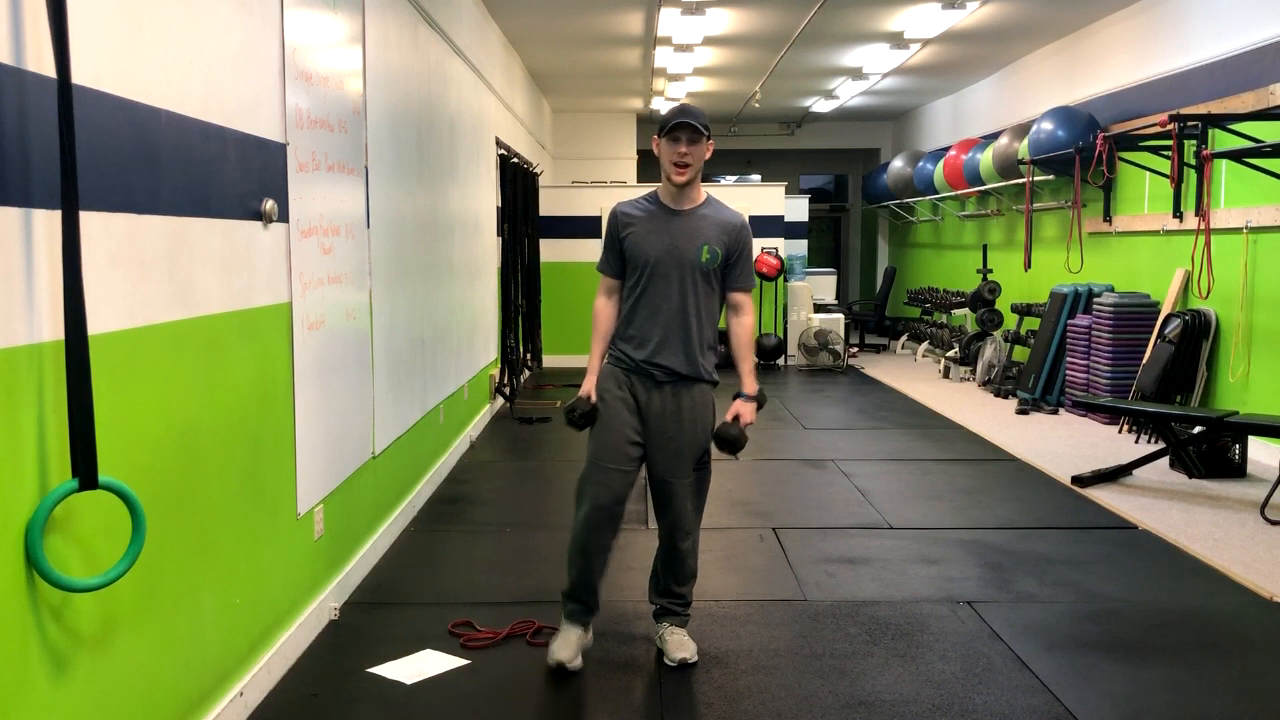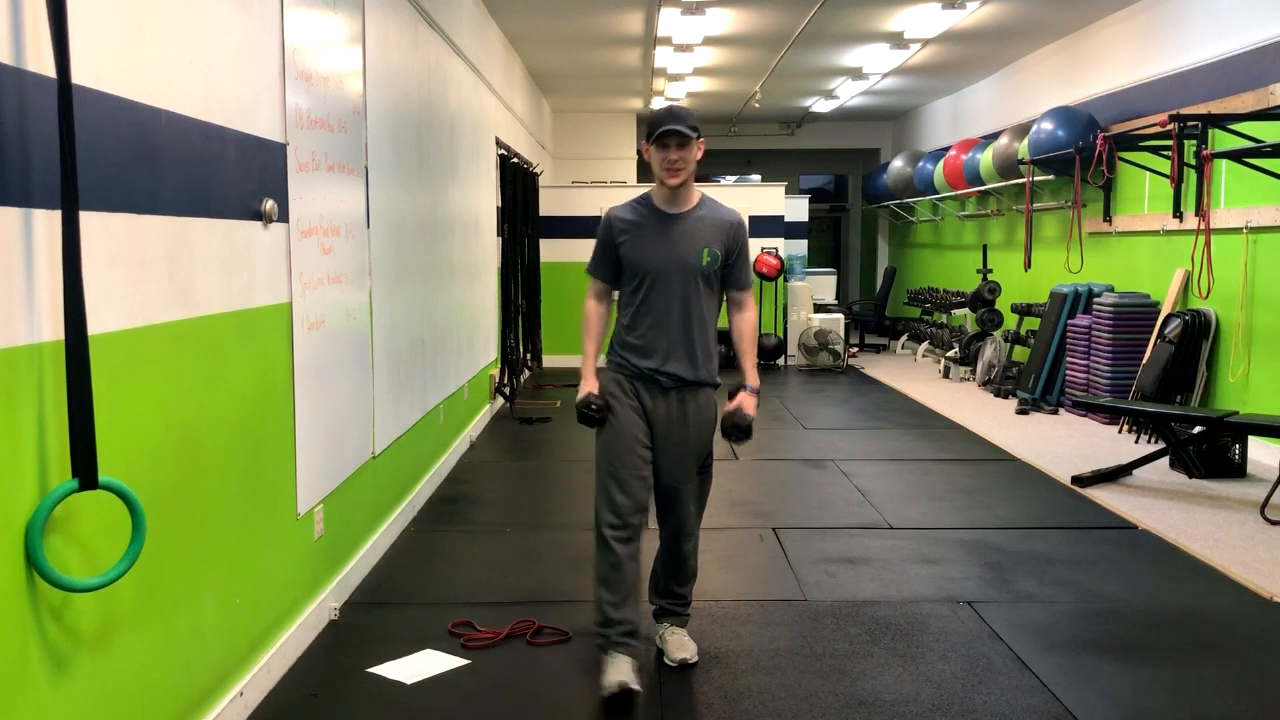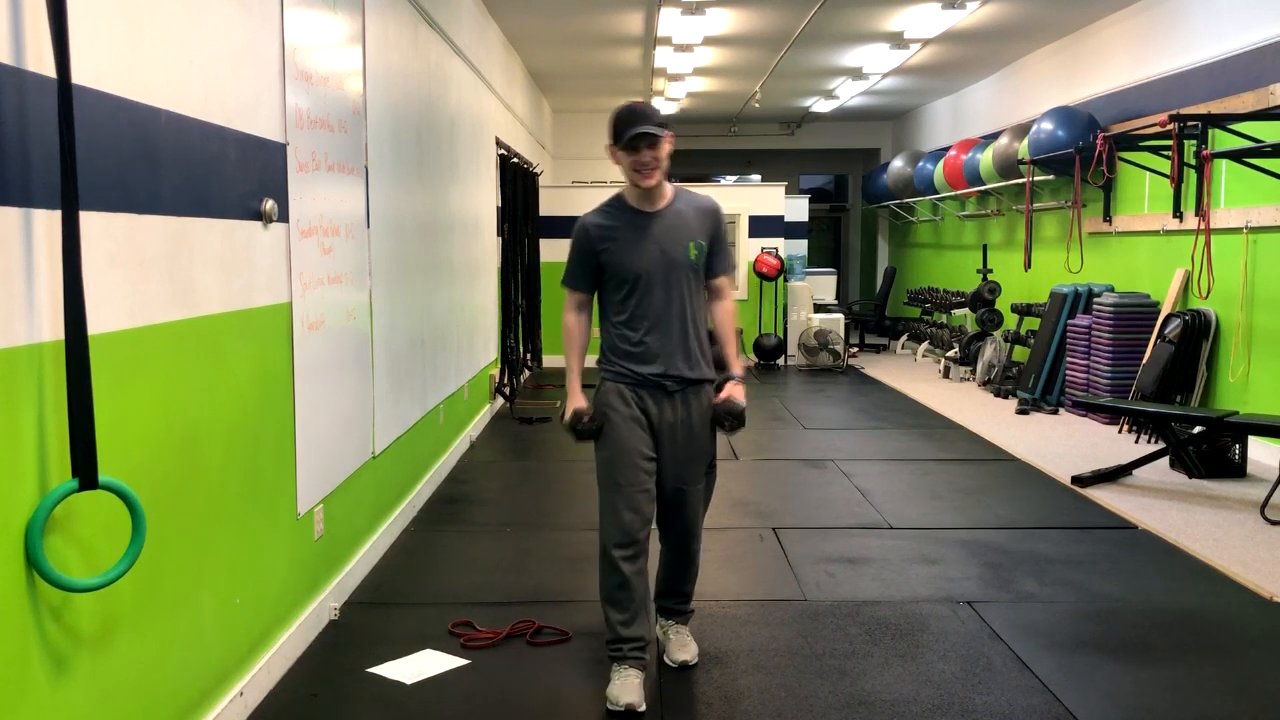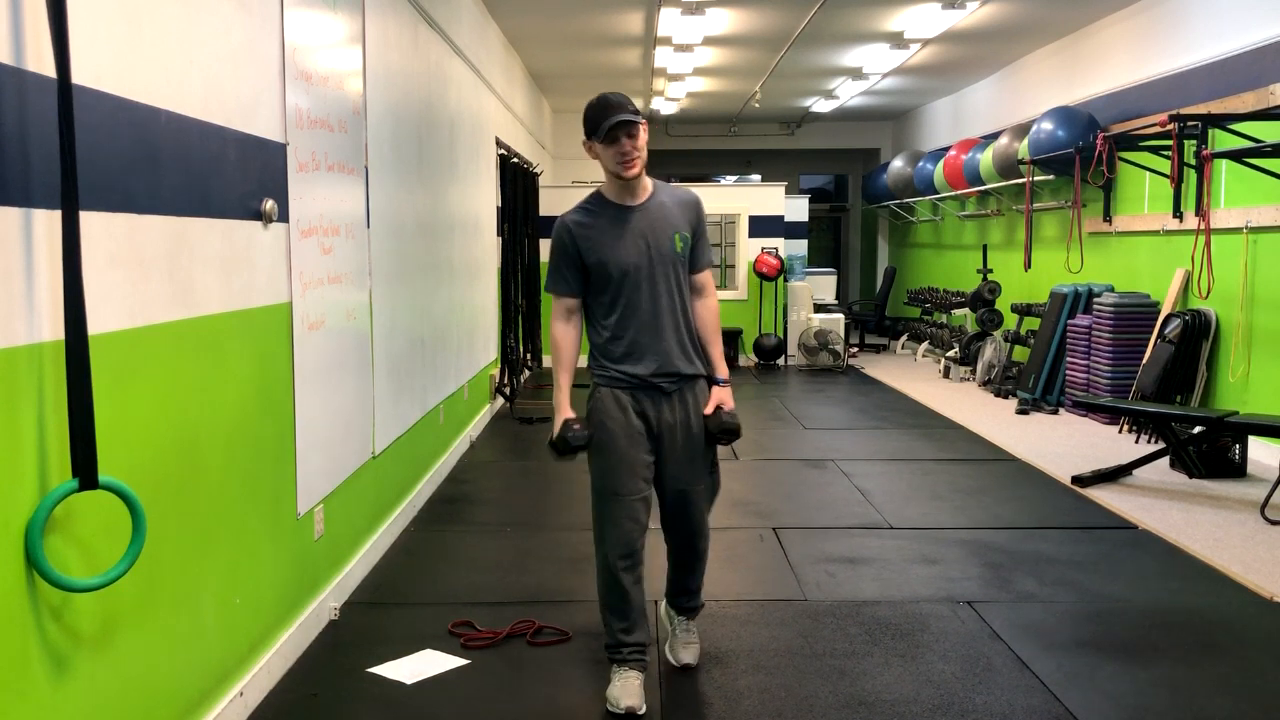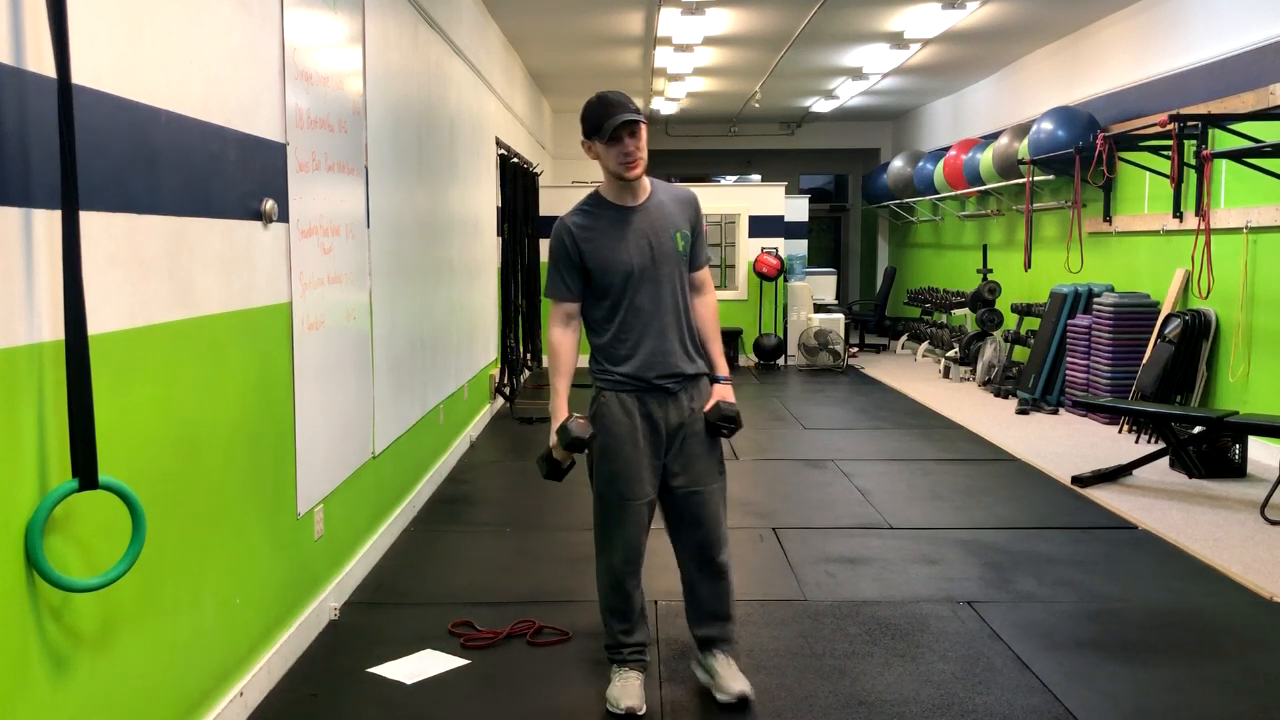
dt=0.3s
person 1, frame 1
left shoulder: (730, 227)
right shoulder: (626, 217)
left elbow: (740, 311)
right elbow: (608, 297)
left wrist: (747, 392)
right wrist: (592, 371)
left hip: (688, 388)
right hip: (623, 380)
left knee: (681, 517)
right knee: (599, 503)
left ankle: (671, 617)
right ankle: (577, 616)
person 1, frame 2
left shoulder: (725, 225)
right shoulder: (620, 221)
left elbow: (741, 306)
right elbow: (599, 296)
left wrist: (749, 383)
right wrist: (589, 369)
left hip: (693, 391)
right hip: (627, 386)
left knee: (682, 518)
right knee: (620, 517)
left ankle: (671, 619)
right ankle: (619, 645)
person 1, frame 3
left shoulder: (703, 214)
right shoulder: (595, 227)
left elbow: (719, 294)
right elbow: (576, 306)
left wrist: (734, 373)
right wrist: (573, 387)
left hip: (691, 391)
right hip: (623, 393)
left knee: (684, 520)
right knee: (624, 530)
left ankle: (674, 617)
right ankle: (627, 656)
person 1, frame 4
left shoulder: (685, 206)
right shoulder: (576, 228)
left elbow: (702, 295)
right elbow: (566, 317)
left wrist: (720, 378)
right wrist: (562, 403)
left hip: (687, 390)
right hip: (617, 397)
left knee: (690, 518)
right knee: (621, 533)
left ankle: (683, 612)
right ankle: (627, 658)
person 1, frame 5
left shoulder: (681, 205)
right shoulder: (574, 230)
left elbow: (701, 293)
right elbow: (564, 322)
left wrist: (721, 376)
right wrist: (559, 413)
left hip: (690, 393)
right hip: (621, 401)
left knee: (705, 531)
right knee: (622, 539)
left ankle: (714, 650)
right ankle: (627, 660)
